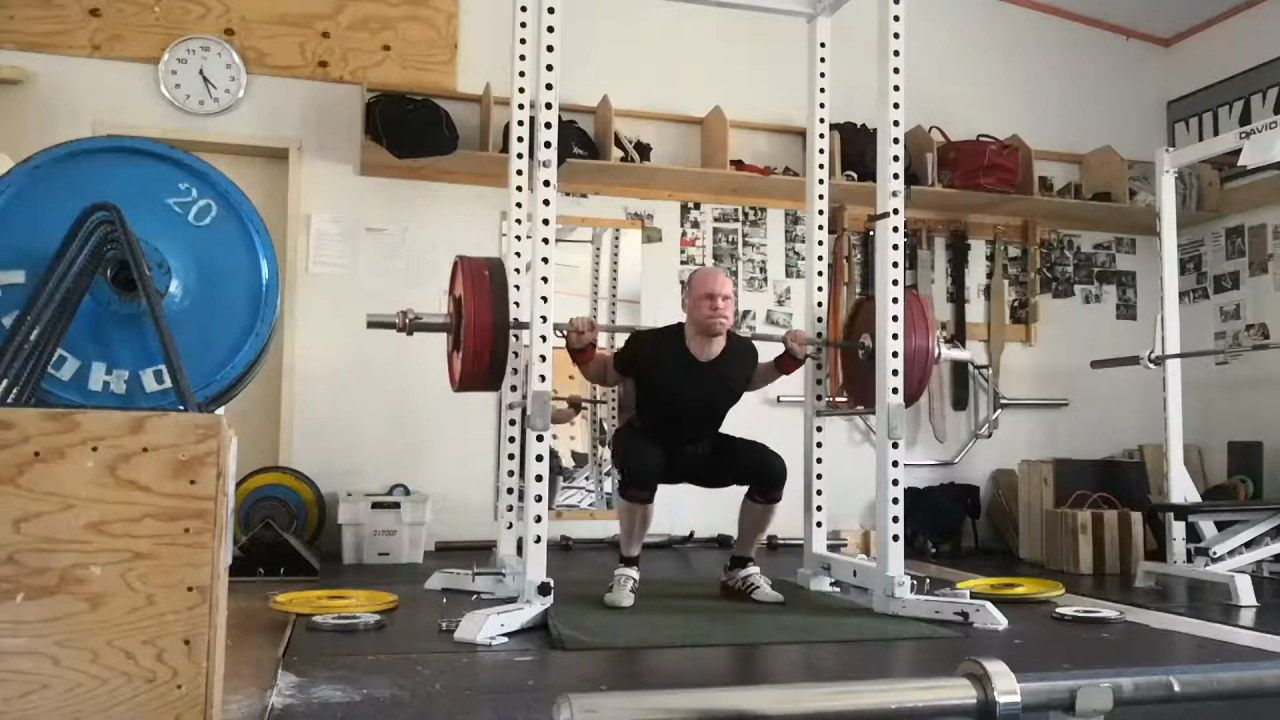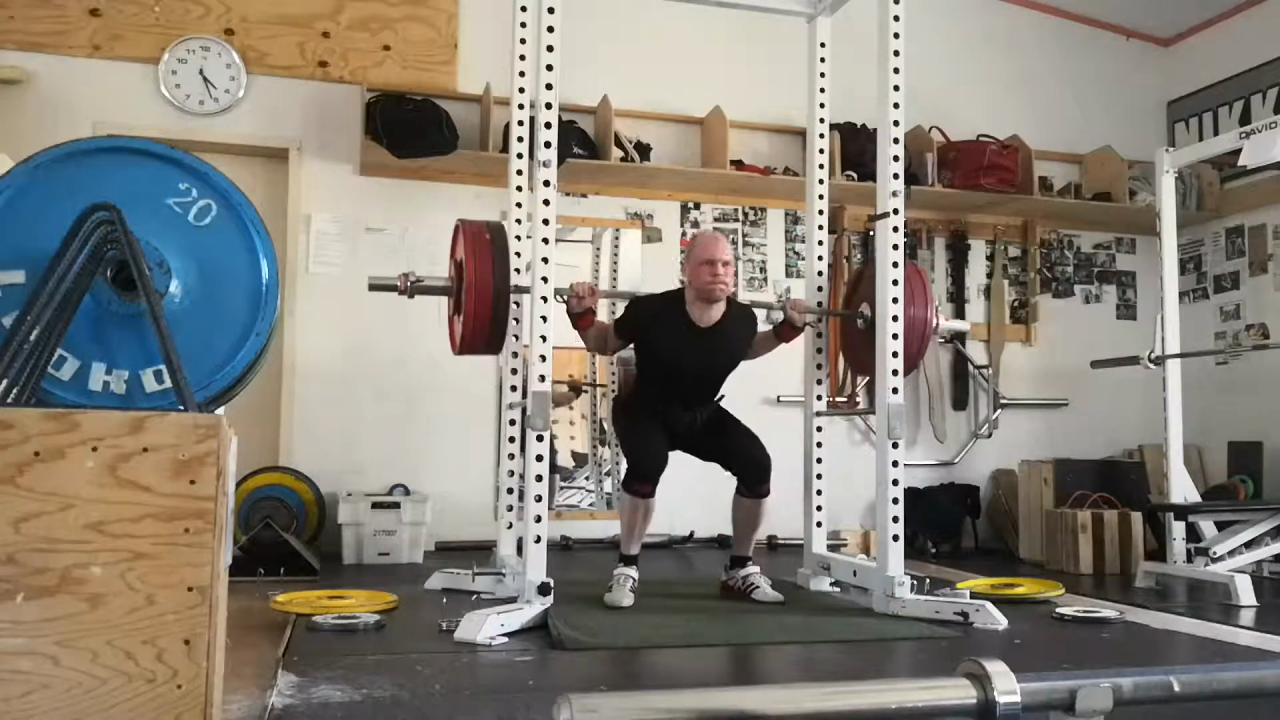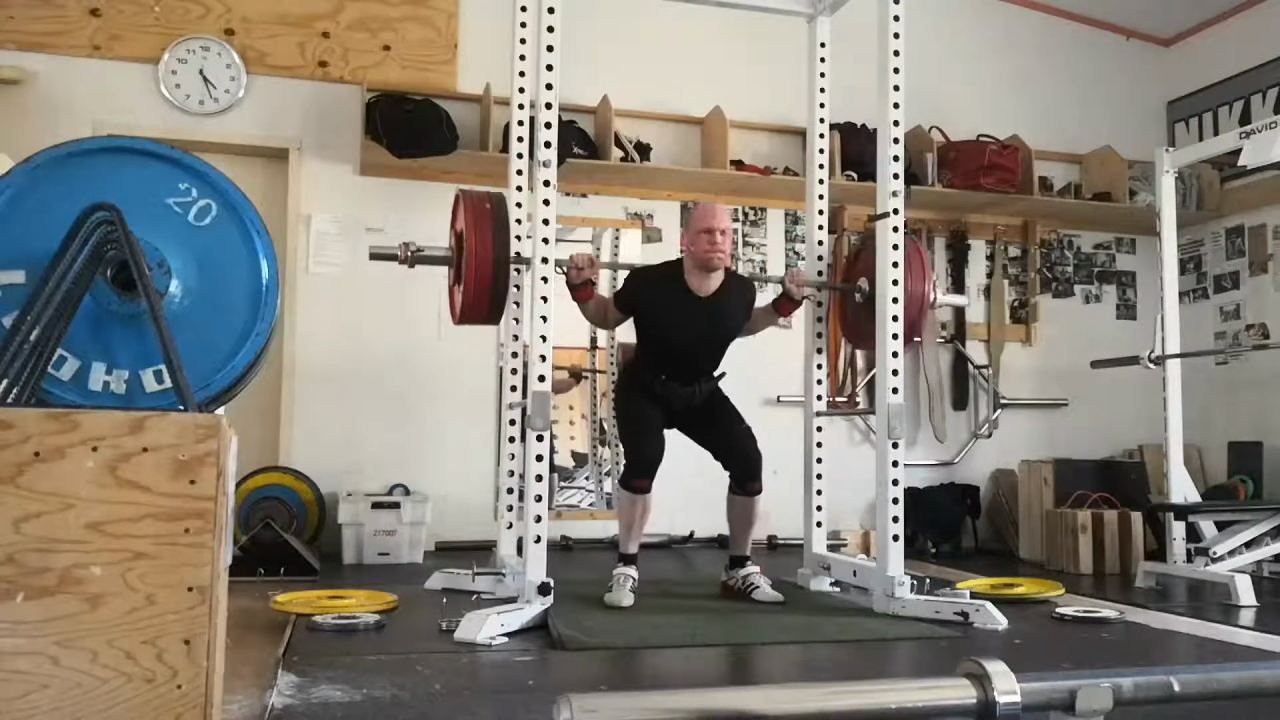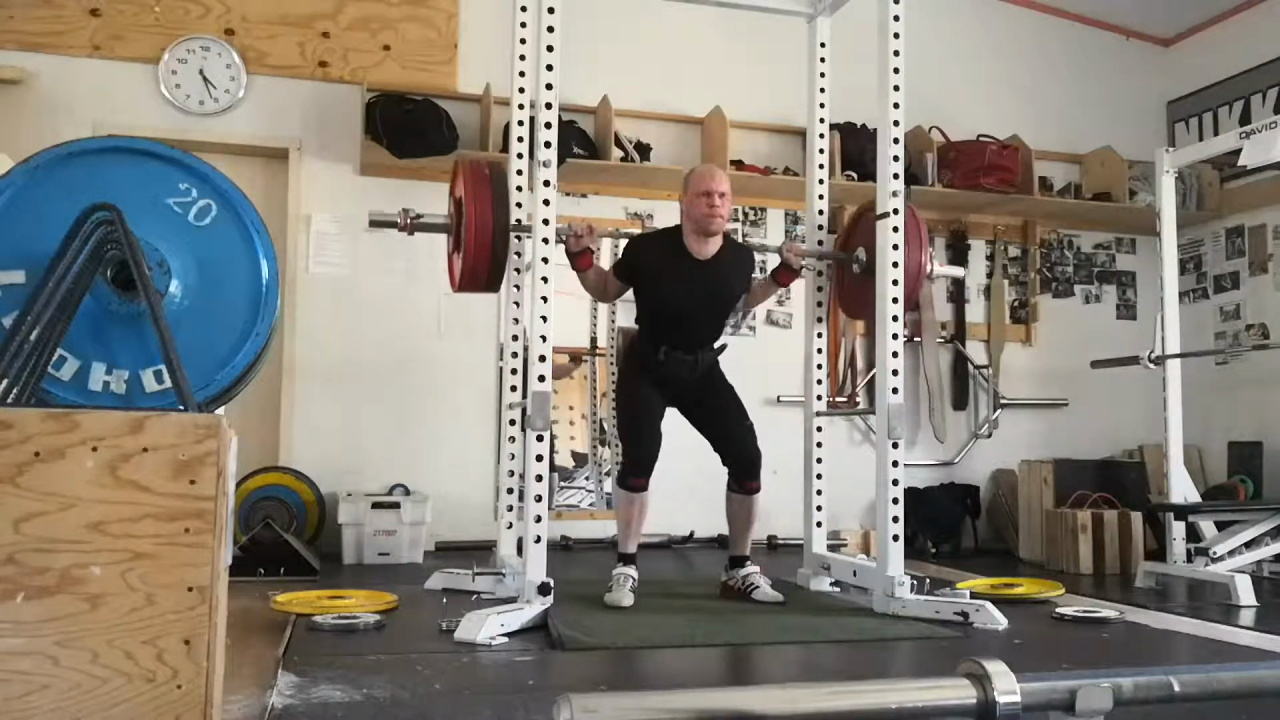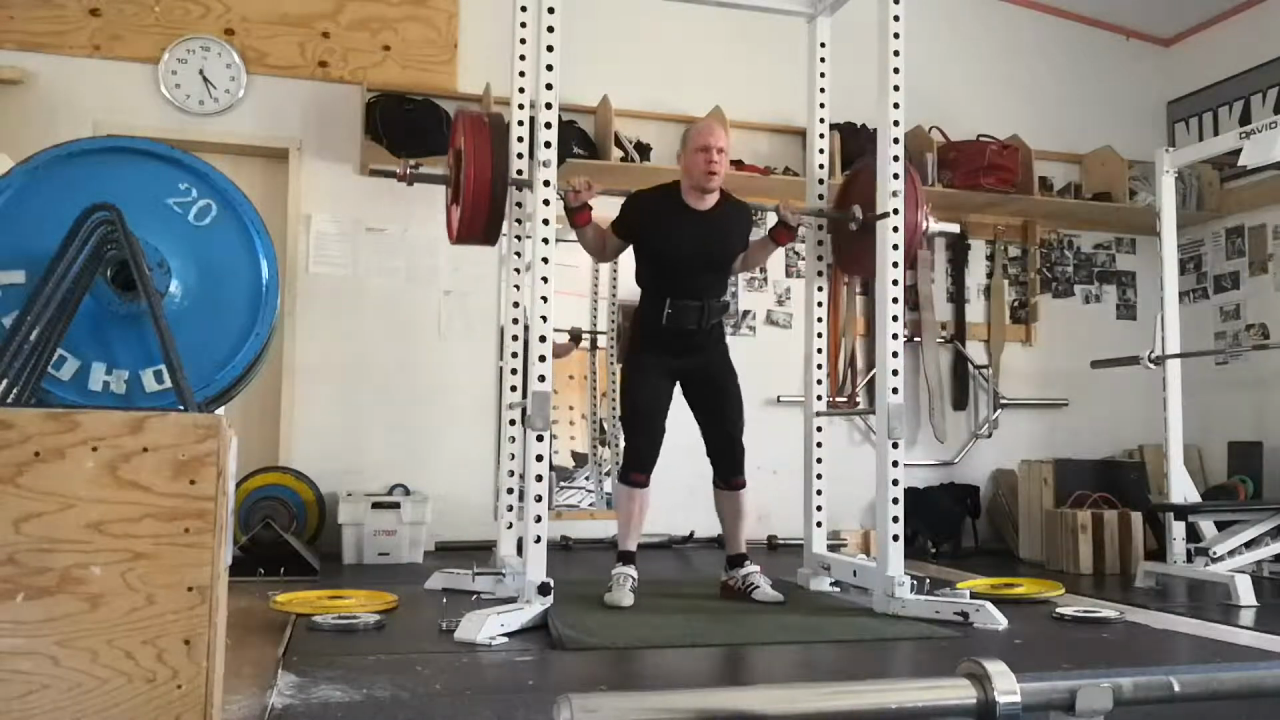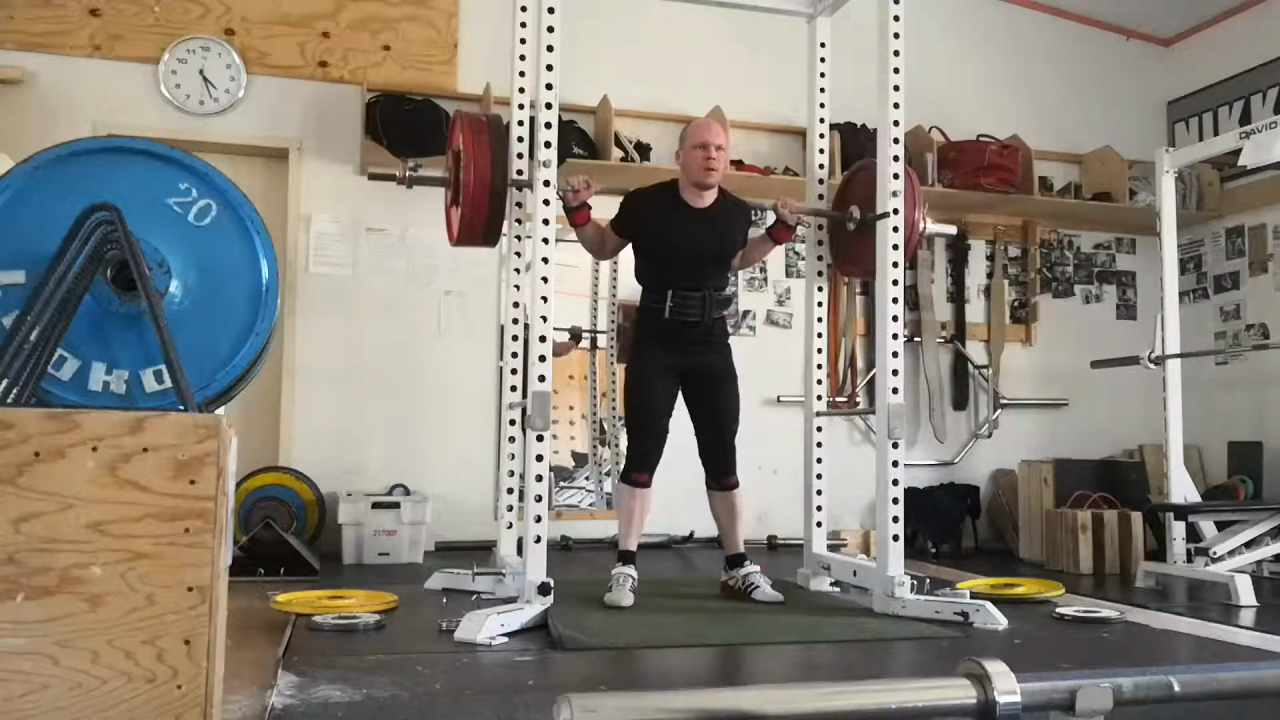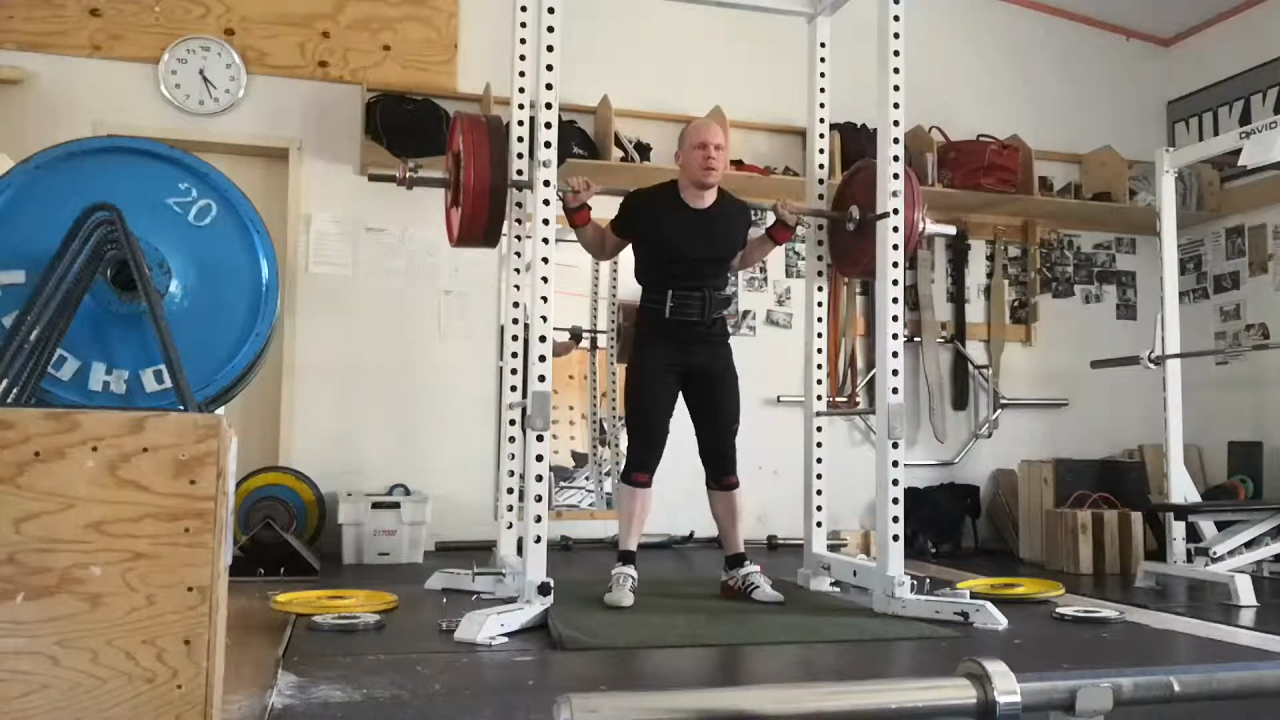
dt=0.3s
person 1, frame 1
left shoulder: (742, 353)
right shoulder: (651, 346)
right elbow: (607, 376)
left wrist: (789, 360)
right wrist: (581, 350)
left hip: (705, 449)
right hip: (646, 443)
left knee: (771, 468)
right knee: (641, 469)
left ankle: (740, 570)
right ankle: (627, 570)
person 1, frame 2
left shoulder: (742, 319)
right shoulder: (651, 312)
right elbow: (606, 344)
left wrist: (788, 329)
right wrist: (582, 315)
left hip: (702, 415)
right hip: (644, 412)
left knee: (756, 463)
right knee: (646, 464)
left ankle: (739, 569)
right ankle: (627, 568)
person 1, frame 3
left shoulder: (741, 291)
right shoulder: (650, 283)
right elbow: (607, 319)
left wrist: (787, 302)
right wrist: (582, 287)
left hip: (702, 392)
right hip: (645, 389)
left knee: (748, 461)
right knee: (644, 459)
left ankle: (740, 570)
right ankle: (626, 570)
person 1, frame 4
left shoulder: (740, 259)
right shoulder: (649, 250)
right elbow: (605, 290)
left wrist: (785, 273)
right wrist: (580, 256)
left hip: (703, 370)
right hip: (647, 370)
left knee: (747, 458)
right knee: (641, 457)
left ankle: (739, 570)
right ankle: (625, 569)
person 1, frame 5
left shoulder: (737, 214)
right shoulder: (647, 205)
right elbow: (603, 250)
left wrist: (783, 232)
right wrist: (578, 212)
left hip: (709, 344)
right hip: (653, 342)
left knee: (730, 454)
right knee: (641, 452)
left ankle: (738, 569)
right ankle: (625, 568)
person 1, frame 6
left shoulder: (736, 212)
right shoulder: (646, 203)
right elbow: (603, 248)
left wrist: (781, 230)
right wrist: (578, 211)
left hip: (712, 342)
right hip: (656, 340)
left knee: (722, 456)
right knee: (644, 452)
left ankle: (737, 569)
right ankle: (625, 569)
person 1, frame 7
left shoulder: (736, 213)
right shoulder: (646, 204)
right elbow: (603, 248)
left wrist: (781, 230)
right wrist: (577, 212)
left hip: (712, 341)
right hip: (656, 339)
left knee: (722, 453)
right knee: (644, 451)
left ankle: (738, 568)
right ankle: (625, 568)
